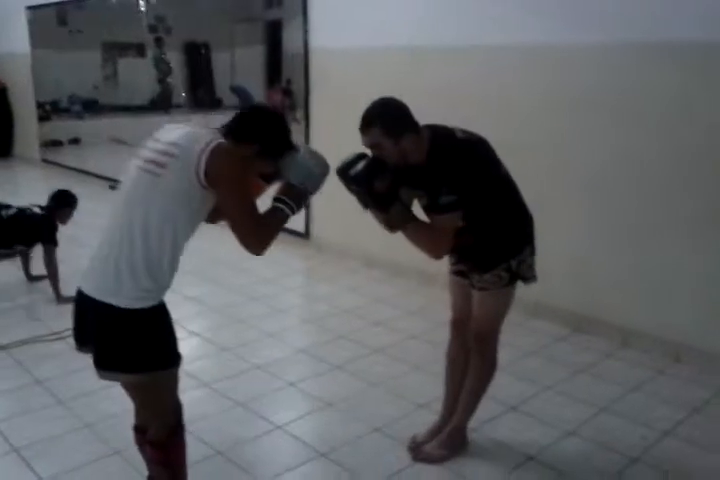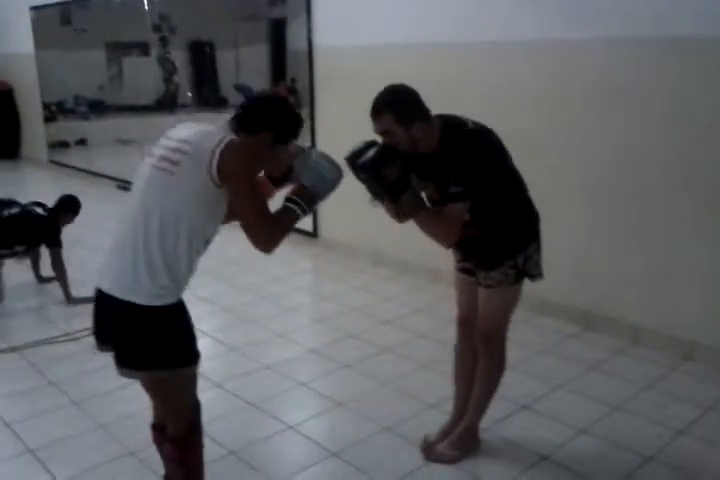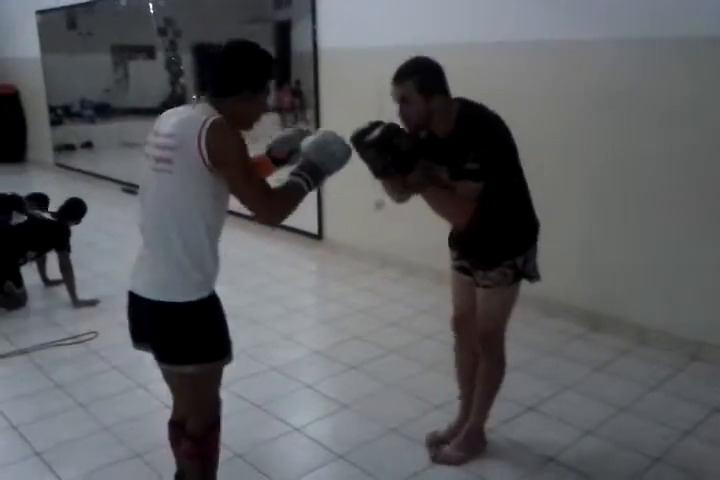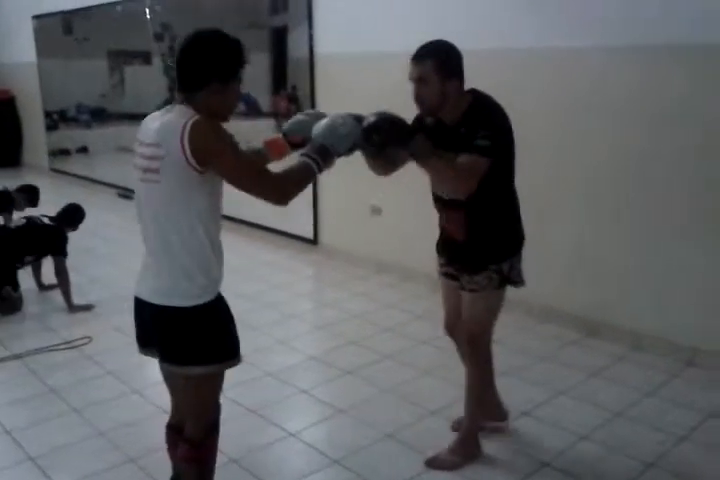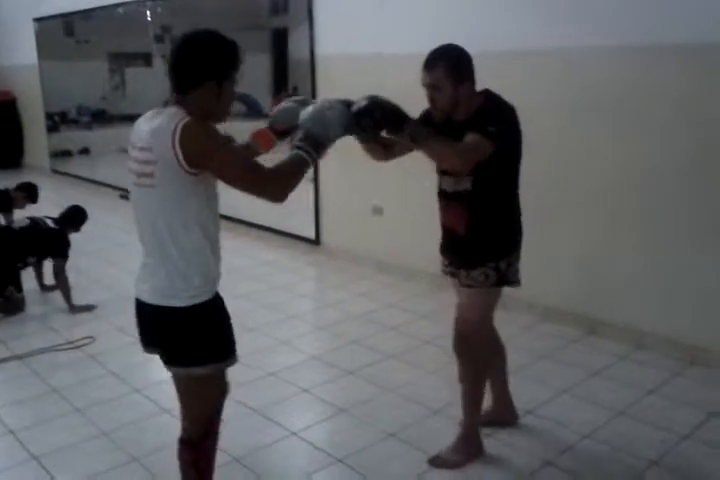
dt=0.2s
person 1, frame 1
left shoulder: (173, 135)
right shoulder: (221, 156)
right elbow: (255, 240)
left wrist: (260, 180)
right wrist: (292, 197)
left hip: (97, 296)
right hip: (129, 309)
left knee: (153, 412)
right knee: (164, 420)
person 1, frame 2
left shoulder: (186, 134)
right shoulder: (232, 153)
right elbow: (265, 237)
left wrist: (270, 180)
right wrist: (303, 197)
left hip: (116, 294)
right hip: (148, 306)
left knee: (170, 410)
right knee: (182, 418)
person 1, frame 3
left shoulder: (171, 121)
right shoulder: (218, 131)
right elbow: (269, 210)
left wrist: (270, 158)
right wrist: (309, 173)
left hip: (147, 295)
right hip: (184, 303)
left knee: (187, 409)
right knee: (202, 417)
person 1, frame 4
left shoulder: (155, 124)
right shoulder: (199, 131)
left elbow: (235, 164)
right elbow: (275, 191)
left wrist: (287, 141)
right wrist: (319, 154)
left hip: (153, 300)
right hip: (191, 308)
left knee: (184, 412)
right knee: (200, 423)
person 1, frame 5
left shoulder: (147, 125)
right shoulder: (192, 133)
left elbow: (227, 159)
right elbow: (272, 187)
left wrist: (273, 130)
right wrist: (311, 141)
left hip: (154, 298)
right hip: (187, 307)
left knee: (204, 405)
right knee: (201, 422)
person 2, frame 1
left shoulder: (455, 159)
right shoulder: (405, 159)
left elbow: (436, 246)
right elbow: (395, 223)
left wrist: (391, 207)
left hip: (502, 248)
right hip: (465, 245)
left knee: (481, 337)
right knee: (459, 329)
left ankle: (456, 431)
right ankle: (445, 421)
person 2, frame 2
left shoulder: (465, 149)
right shoulder: (415, 149)
left elbow: (446, 234)
right elbow: (401, 214)
left wrist: (404, 195)
left hip: (509, 244)
right hip: (471, 242)
left knee: (489, 336)
right knee: (466, 327)
left ankle: (469, 431)
right ankle: (456, 421)
person 2, frame 3
left shoulder: (481, 132)
right shoulder: (424, 132)
left elbow: (458, 209)
right elbow: (401, 194)
left wrist: (415, 173)
left hip: (506, 245)
right hip: (467, 241)
left knee: (487, 336)
right knee: (462, 326)
left ankle: (472, 433)
right ankle: (465, 418)
person 2, frame 4
left shoulder: (487, 119)
right shoulder: (430, 119)
left elbow: (461, 182)
right elbow: (385, 167)
left wrist: (413, 145)
right wrist: (370, 142)
left hip: (492, 249)
right hip: (453, 245)
left knee: (473, 338)
right knee: (457, 329)
left ankle: (469, 439)
right ankle: (491, 407)
person 2, frame 5
left shoulder: (498, 116)
right shoulder: (439, 116)
left elbow: (461, 159)
right elbow: (386, 152)
left wrist: (404, 125)
right wrist: (363, 127)
left hip: (490, 247)
right hip: (457, 243)
left knee: (466, 338)
right knee: (481, 328)
left ankle: (469, 437)
right ankle: (503, 406)
